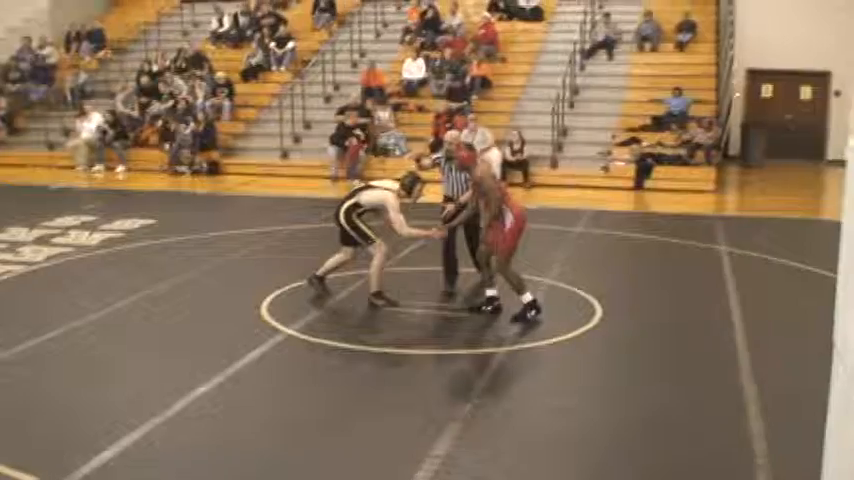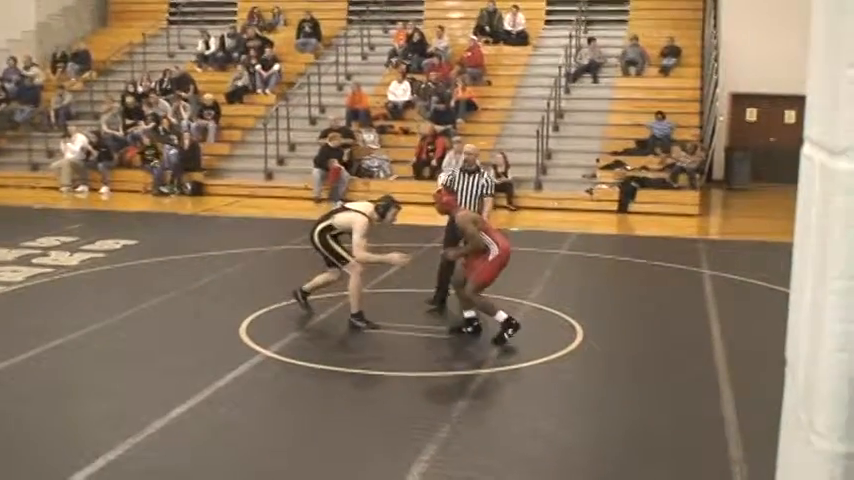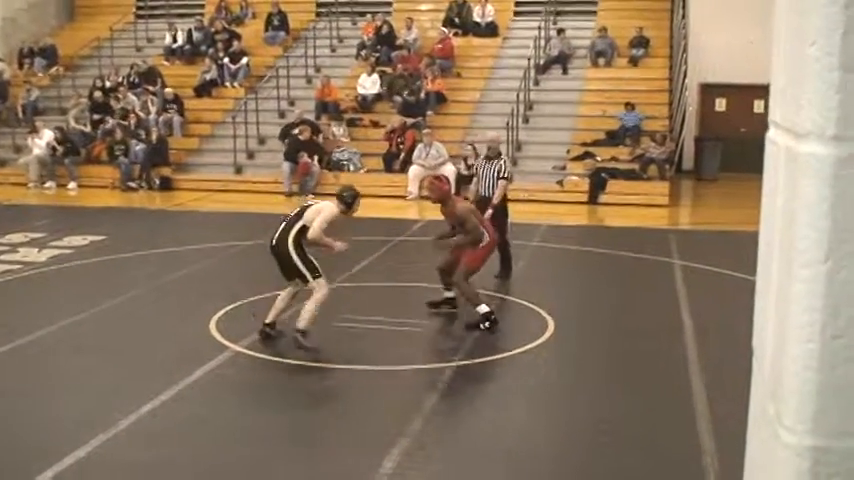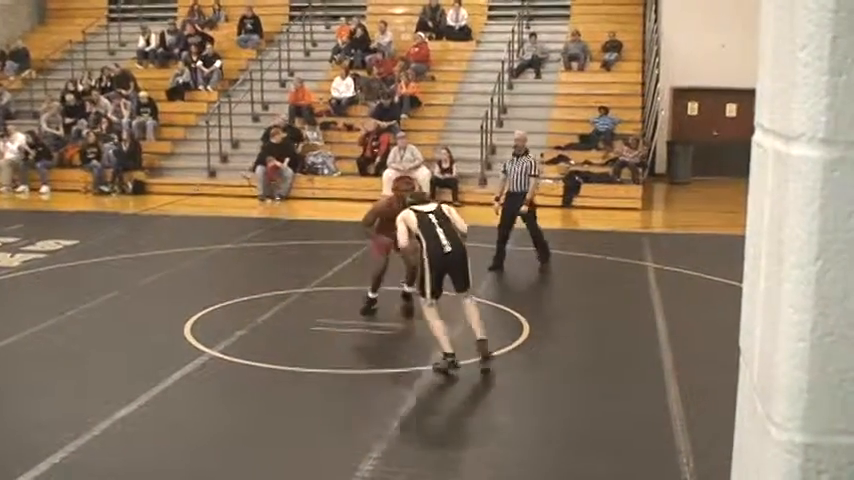
dt=1s
person 1, frame 1
left shoulder: (481, 174)
right shoulder: (476, 176)
left elbow: (496, 200)
right elbow: (471, 208)
left wrist: (485, 228)
right wrist: (451, 225)
left hip: (510, 218)
right hip: (499, 219)
left knee: (502, 266)
right knee: (482, 257)
left ankle: (531, 306)
right ankle: (492, 300)
person 1, frame 2
left shoulder: (461, 219)
right shoulder: (461, 215)
left elbow: (478, 243)
left wrist: (458, 253)
right wrist: (457, 252)
left hip: (497, 252)
right hip: (489, 250)
left knee: (470, 292)
right knee: (458, 281)
left ankle: (508, 323)
right ankle: (471, 322)
person 1, frame 3
left shoulder: (460, 209)
right shoulder: (445, 208)
left elbow: (478, 235)
right elbow: (455, 229)
left wrist: (454, 242)
right wrist: (442, 237)
left hip: (483, 241)
right hip: (473, 240)
left knee: (458, 279)
right knee: (443, 268)
left ankle: (488, 317)
right ankle: (450, 299)
person 1, frame 4
right shoulder: (384, 205)
right elbow: (365, 225)
right wrist: (380, 239)
right hip: (382, 236)
left knee: (413, 265)
right knee: (380, 268)
left ankle: (407, 295)
right ankle: (371, 299)
person 2, frame 1
right shoulder: (441, 156)
right elbow: (426, 165)
left wrist: (457, 204)
right wrist: (418, 161)
right hip: (449, 203)
left knee: (474, 243)
right knee: (447, 244)
right ankle: (449, 284)
person 2, frame 2
left shoulder: (485, 178)
right shoulder: (453, 174)
left elbow: (488, 203)
right hip: (455, 221)
right knee: (446, 260)
right ankle: (439, 299)
person 2, frame 3
left shoulder: (502, 163)
right shoulder: (480, 161)
left elbow: (501, 188)
left wrist: (492, 208)
left hip: (497, 204)
right hip: (481, 202)
left knee: (500, 238)
left ankle: (505, 269)
person 2, frame 4
left shoulder: (530, 160)
right shoulder: (509, 158)
left elbow: (533, 183)
right elbow: (503, 179)
left wrist: (526, 203)
right wrist: (497, 199)
left hip: (524, 198)
right hip: (510, 197)
left knee: (533, 229)
right knee: (503, 230)
left ankle: (544, 258)
right ankle: (498, 262)
person 3, frame 1
left shoulder: (394, 186)
right shoulder: (391, 198)
right elbow: (403, 231)
right wrist: (430, 234)
left hip: (346, 212)
right hip: (348, 214)
left knee: (347, 254)
right knee: (380, 250)
left ankle: (317, 278)
right ankle: (375, 296)
person 3, frame 2
left shoulder: (370, 207)
right shoulder: (362, 221)
right elbow: (359, 255)
right wrist: (389, 258)
left hip: (325, 233)
right hip: (322, 235)
left knee: (334, 274)
right knee: (356, 270)
left ankle: (302, 292)
right ankle: (356, 317)
person 3, frame 3
left shoulder: (324, 205)
right shoulder: (333, 208)
right elbow: (312, 235)
left wrist: (329, 243)
right wrist: (333, 245)
left hip: (279, 243)
right hip: (289, 244)
left knee: (295, 286)
right knee: (322, 290)
left ankle: (268, 326)
right ankle: (300, 333)
person 3, frame 4
left shoulder: (404, 215)
right shoulder: (444, 207)
left elbow: (403, 244)
right elbow: (464, 230)
left hip: (432, 256)
right hip: (457, 252)
left knee: (428, 308)
right knee: (467, 297)
left ankle: (449, 357)
right ankle: (482, 345)
